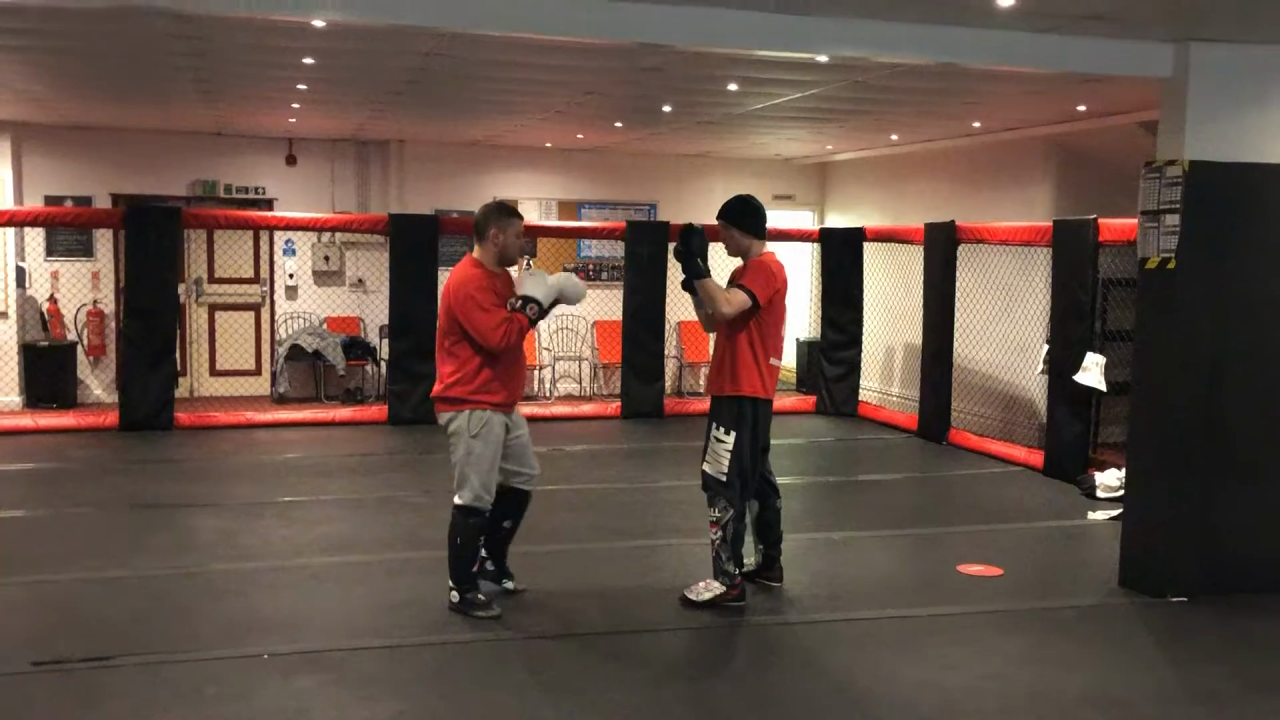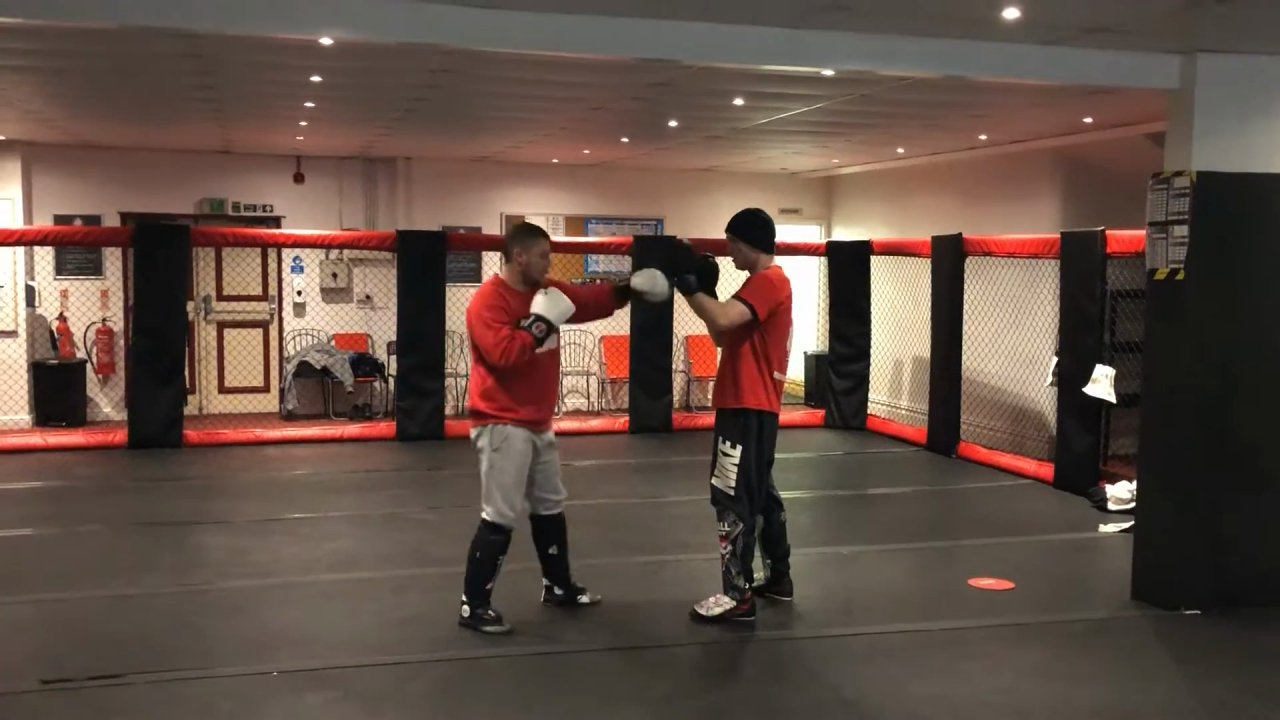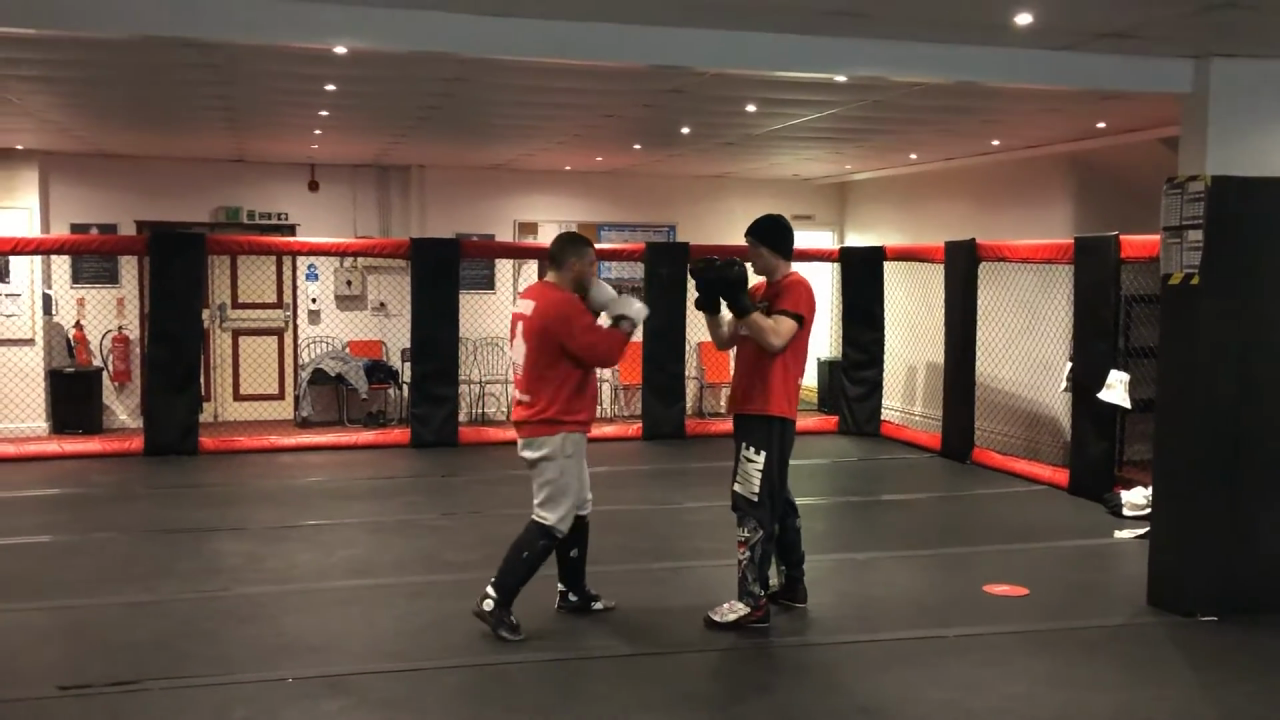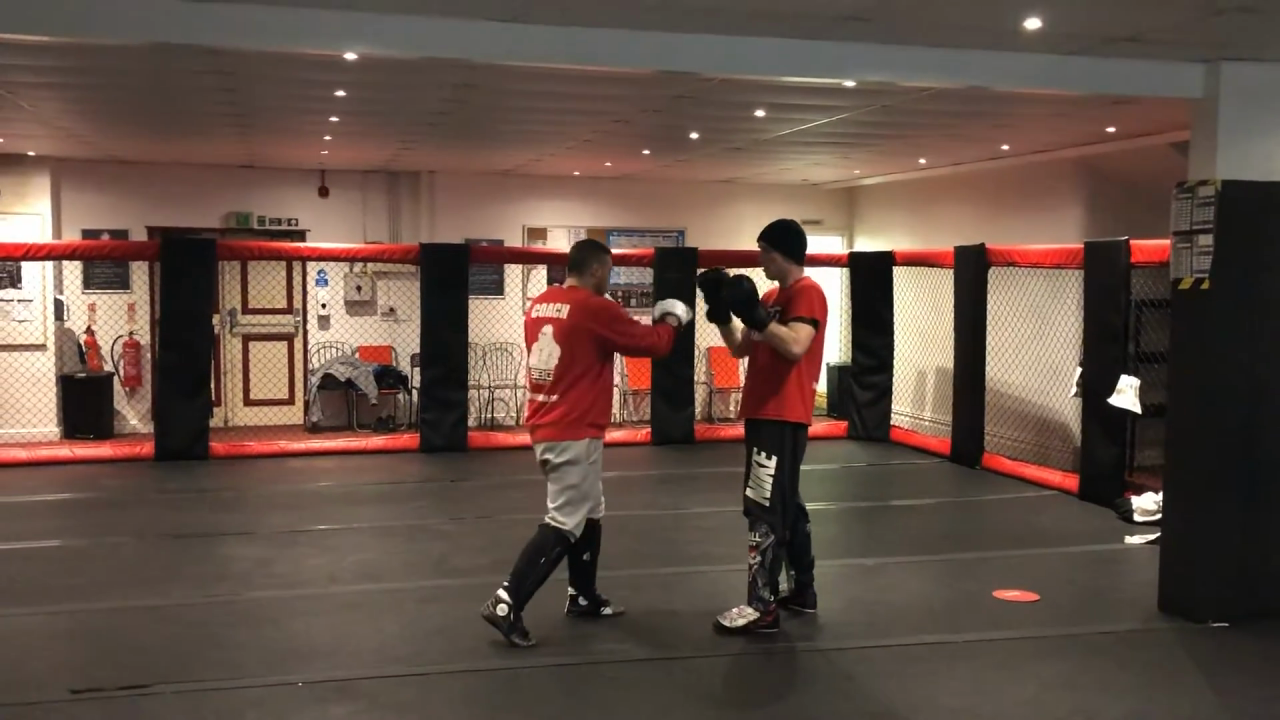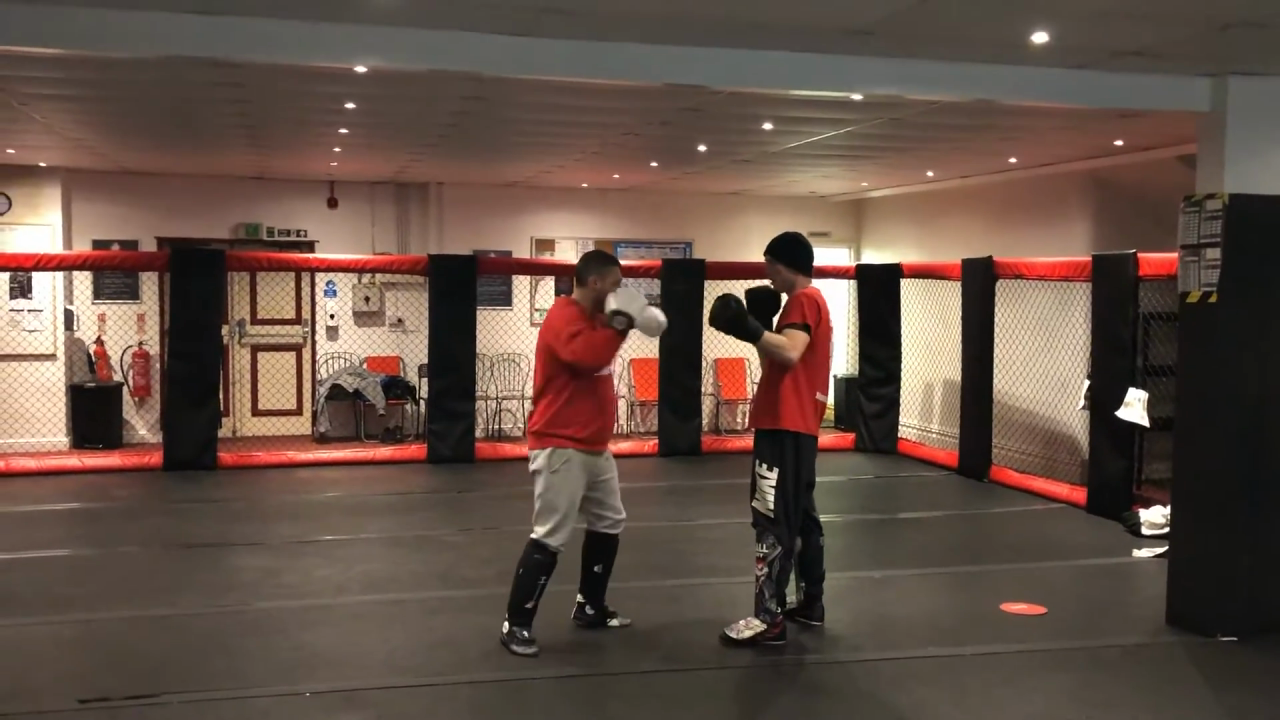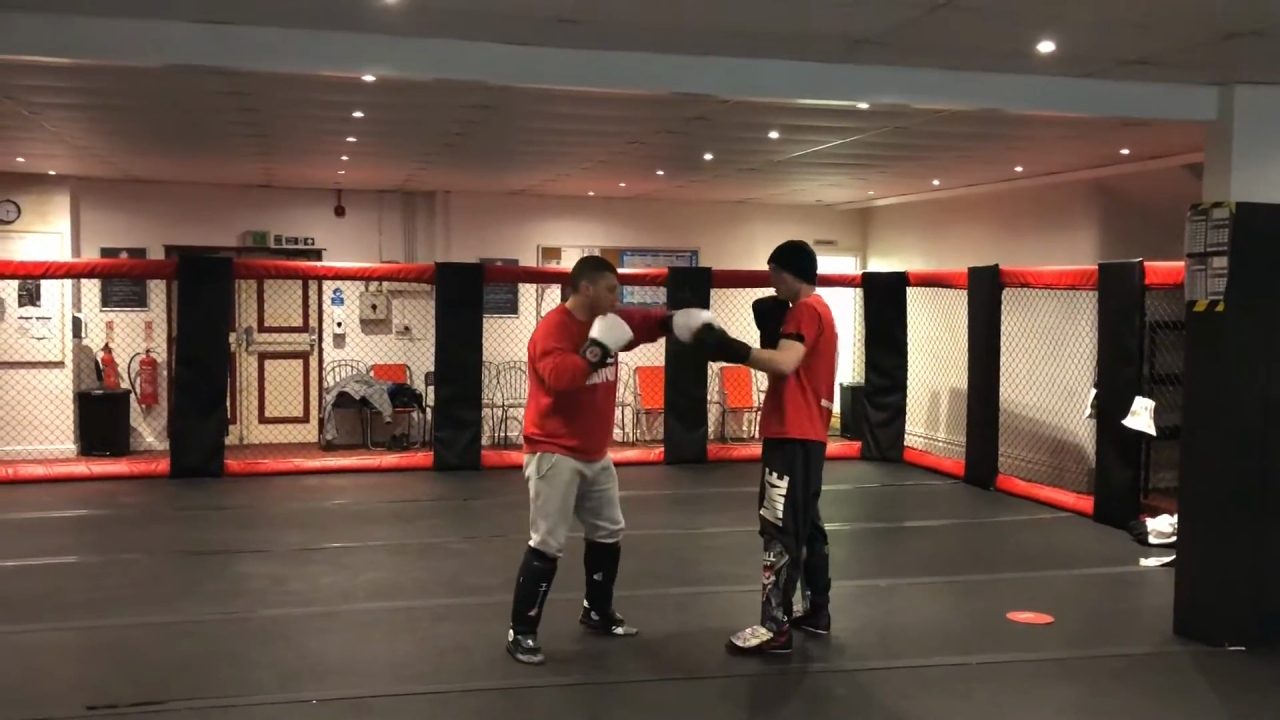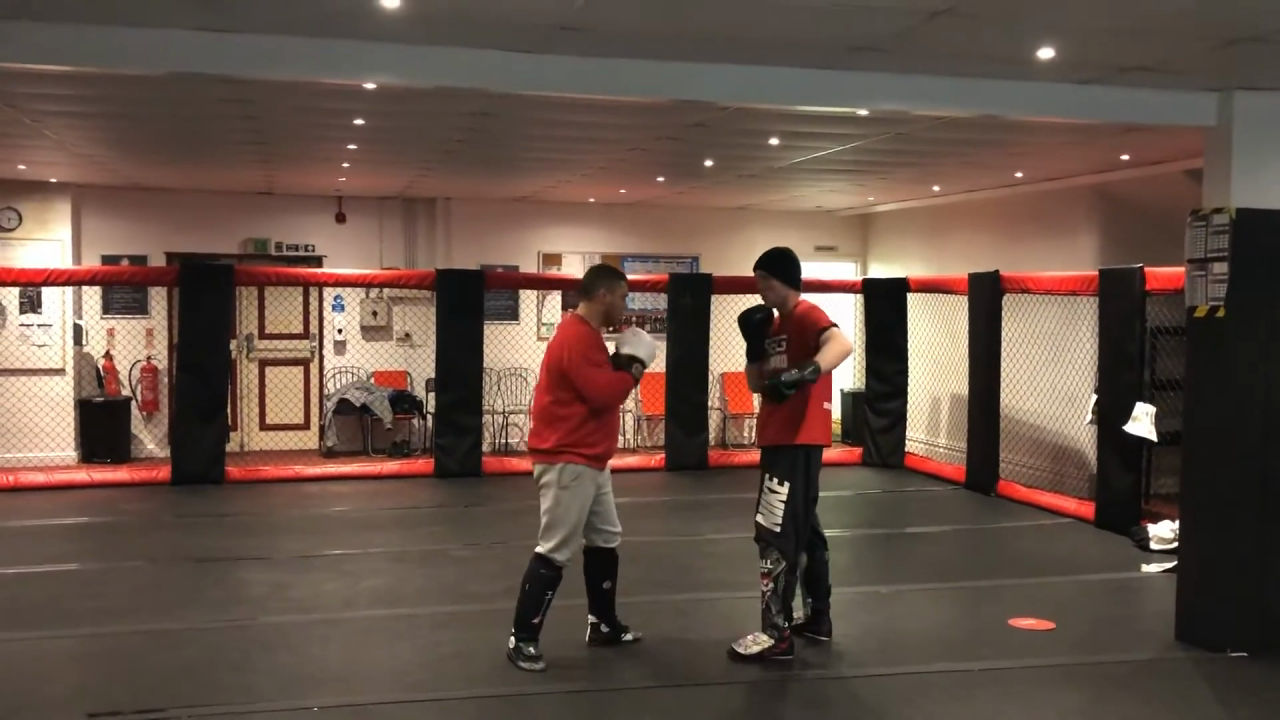
dt=0.4s
person 1, frame 1
left shoulder: (764, 268)
right shoulder: (746, 270)
left elbow: (725, 308)
right elbow: (712, 322)
left wrist: (696, 267)
right wrist: (694, 278)
left hip: (742, 394)
right hip: (747, 393)
left knee: (723, 482)
right knee: (756, 478)
left ankle: (729, 580)
right ankle: (769, 564)
person 1, frame 2
left shoulder: (768, 282)
right shoulder: (758, 284)
left elbow: (721, 320)
right elbow: (723, 336)
left wrist: (688, 283)
right wrist: (704, 288)
left hip: (747, 407)
right hip: (753, 406)
left knee: (732, 496)
right knee: (760, 492)
left ankle: (738, 595)
right ankle: (778, 578)
person 1, frame 3
left shoulder: (795, 288)
right shoulder: (756, 291)
left elbow: (775, 339)
right elbow: (723, 340)
left wrist: (739, 301)
right wrist: (710, 300)
left hip: (769, 413)
right hip: (753, 409)
left knee: (753, 502)
right knee: (775, 498)
left ankle: (753, 601)
right ankle: (792, 584)
person 1, frame 4
left shoulder: (806, 292)
right shoulder: (773, 296)
left elbow: (795, 346)
right elbow: (740, 349)
left wrist: (753, 312)
right wrist: (721, 311)
left hip: (782, 417)
right hip: (767, 414)
left knee: (764, 507)
right knee: (785, 503)
left ankle: (762, 606)
right ankle: (801, 590)
person 1, frame 5
left shoulder: (804, 300)
right shoulder: (805, 302)
left elbow: (789, 352)
right elbow: (776, 362)
left wrist: (746, 328)
right wrist: (761, 322)
left hip: (785, 427)
right hip: (797, 426)
left knee: (772, 519)
right knee: (800, 514)
left ankle: (769, 618)
right ankle: (811, 602)
person 1, frame 6
left shoulder: (806, 309)
right shoulder: (810, 310)
left elbow: (786, 363)
right elbow: (781, 365)
left wrist: (732, 350)
right wrist: (766, 329)
left hip: (794, 436)
right hip: (804, 434)
left knee: (779, 527)
right knee: (805, 523)
left ankle: (775, 626)
right ankle: (816, 611)
person 1, frame 7
left shoulder: (806, 315)
right shoulder: (775, 324)
left elbow: (840, 344)
right elbow: (756, 384)
left wrist: (807, 372)
right wrist: (755, 345)
left hip: (796, 441)
right hip: (783, 440)
left knee: (775, 533)
right knee: (803, 528)
left ankle: (777, 633)
right ankle: (818, 616)
person 2, frame 1
left shoulder: (499, 276)
right shoulder: (467, 282)
left elbow: (512, 317)
right elbow: (498, 337)
left wrist: (548, 296)
right wrist: (531, 302)
left hip: (502, 404)
right hip: (473, 407)
left knee: (522, 476)
right knee: (474, 499)
left ankle: (491, 560)
right ankle: (462, 590)
person 2, frame 2
left shoulder: (545, 291)
right shoulder: (487, 301)
left elbow: (591, 300)
right elbow: (503, 354)
left wrist: (630, 287)
right wrist: (542, 322)
left hip: (537, 424)
right hip: (502, 425)
left knee: (550, 507)
right knee: (500, 517)
left ankle: (558, 586)
right ankle: (474, 604)
person 2, frame 3
left shoulder: (534, 298)
right shoulder: (560, 306)
right elbow: (604, 352)
left wrist: (589, 309)
right wrist: (625, 319)
left hip: (544, 424)
right hip: (555, 429)
left knee: (575, 510)
right knee: (549, 520)
left ankle: (573, 593)
right ankle: (495, 600)
person 2, frame 4
left shoulder: (539, 305)
right shoulder: (595, 308)
right elbow: (651, 342)
right wrist: (671, 318)
left hip: (547, 426)
right hip: (575, 434)
left knee: (588, 513)
right knee: (565, 523)
left ankle: (583, 596)
right ankle: (507, 602)
person 2, frame 5
left shoulder: (590, 314)
right shoulder: (561, 317)
left elbow: (598, 342)
right elbow: (590, 356)
left wrist: (627, 318)
right wrist: (620, 318)
left hip: (594, 446)
right hip: (559, 447)
left knee: (609, 524)
right knee: (550, 538)
left ankle: (592, 607)
right ankle: (517, 623)
person 2, frame 6
left shoulder: (606, 320)
right shoulder: (552, 328)
left elbow: (642, 323)
right elbow: (559, 378)
left wrist: (676, 321)
right wrist: (600, 347)
left hip: (595, 454)
right hip: (554, 454)
left knee: (607, 534)
right knee: (546, 545)
left ankle: (598, 613)
right ankle: (520, 631)
person 2, frame 7
left shoulder: (584, 333)
right shoulder: (578, 337)
right elbow: (606, 393)
left wrist: (619, 359)
right wrist: (635, 362)
left hip: (585, 460)
right hip: (567, 462)
left knee: (605, 540)
right knee: (555, 551)
left ankle: (603, 624)
right ankle: (522, 638)
